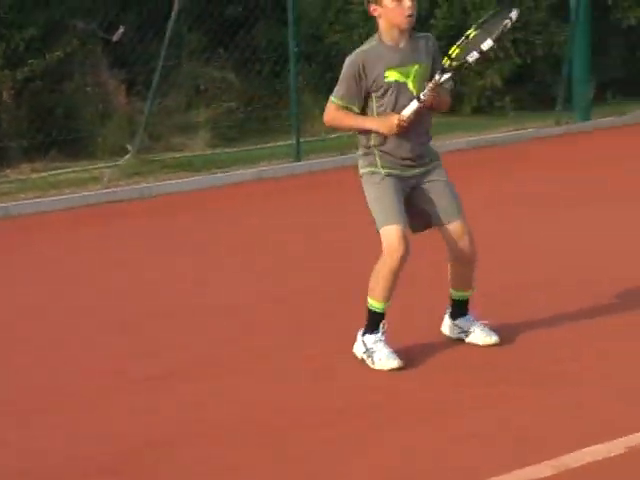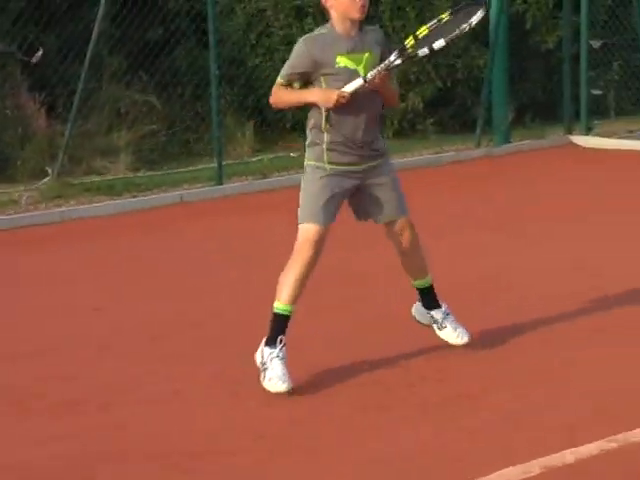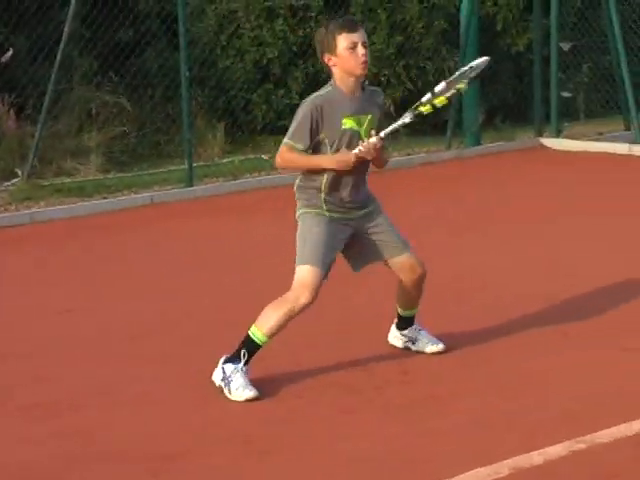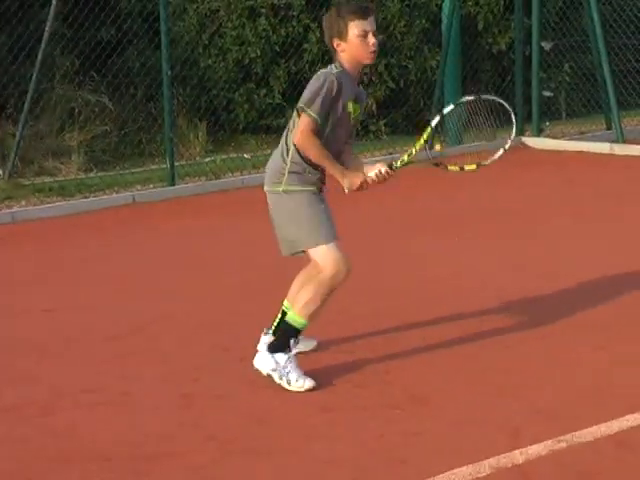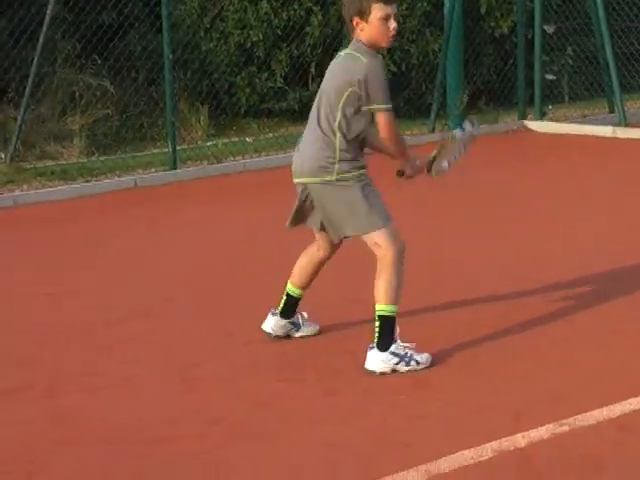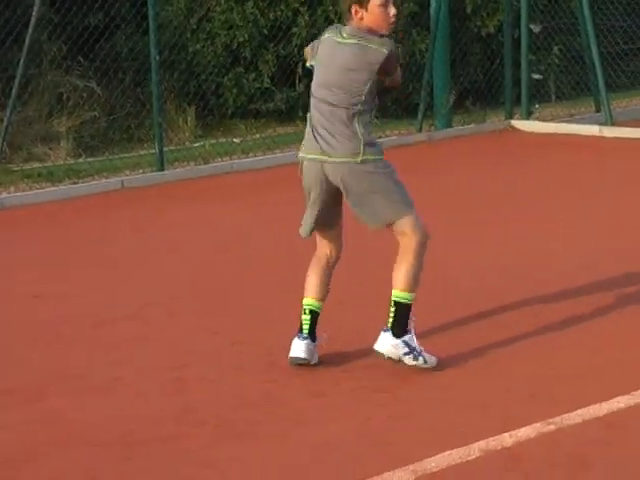
dt=0.3s
person 1, frame 1
left shoulder: (426, 45)
right shoulder: (361, 60)
left elbow: (444, 101)
right elbow: (332, 115)
left wrist: (434, 97)
right wrist: (376, 123)
left hip: (425, 165)
right hip: (381, 167)
left knee: (464, 246)
right knee: (396, 247)
left ankle: (459, 318)
right ankle: (370, 335)
person 1, frame 2
left shoulder: (375, 36)
right shoulder: (312, 46)
left elbow: (392, 93)
right elbow: (276, 96)
left wrist: (385, 84)
right wrist: (317, 95)
left hip: (373, 159)
right hip: (325, 164)
left knee: (407, 236)
right knee: (307, 249)
left ankle: (430, 307)
right ankle: (272, 347)
person 1, frame 3
left shoulder: (375, 99)
right shoulder: (316, 106)
left elbow: (381, 163)
right elbow: (283, 158)
left wrist: (377, 153)
right wrist: (332, 160)
left hip: (361, 207)
right hip: (319, 210)
left knee: (414, 271)
right knee: (304, 293)
left ankle: (404, 329)
right ankle: (234, 363)
person 1, frame 4
left shoulder: (355, 91)
right shoulder: (328, 80)
left elbow: (340, 150)
right elbow: (303, 138)
left wrist: (365, 170)
right wrist: (344, 175)
left hip: (303, 184)
right hip: (291, 184)
left knee: (328, 260)
right knee: (335, 270)
left ankle: (281, 333)
right ankle: (274, 352)
person 1, frame 5
left shoulder: (346, 58)
right shoulder: (370, 65)
right elbow: (387, 130)
left wrist: (391, 153)
right wrist: (408, 160)
left hip: (308, 167)
right hip: (335, 172)
left knee: (325, 244)
right knee: (391, 250)
left ankle: (282, 316)
right ankle: (385, 348)
person 1, frame 6
left shoulder: (327, 39)
right shoulder: (383, 50)
right elbow: (394, 81)
left hip: (314, 160)
right hip: (357, 159)
left knee: (327, 251)
right knee: (414, 235)
left ankle: (305, 340)
right ankle: (397, 333)
